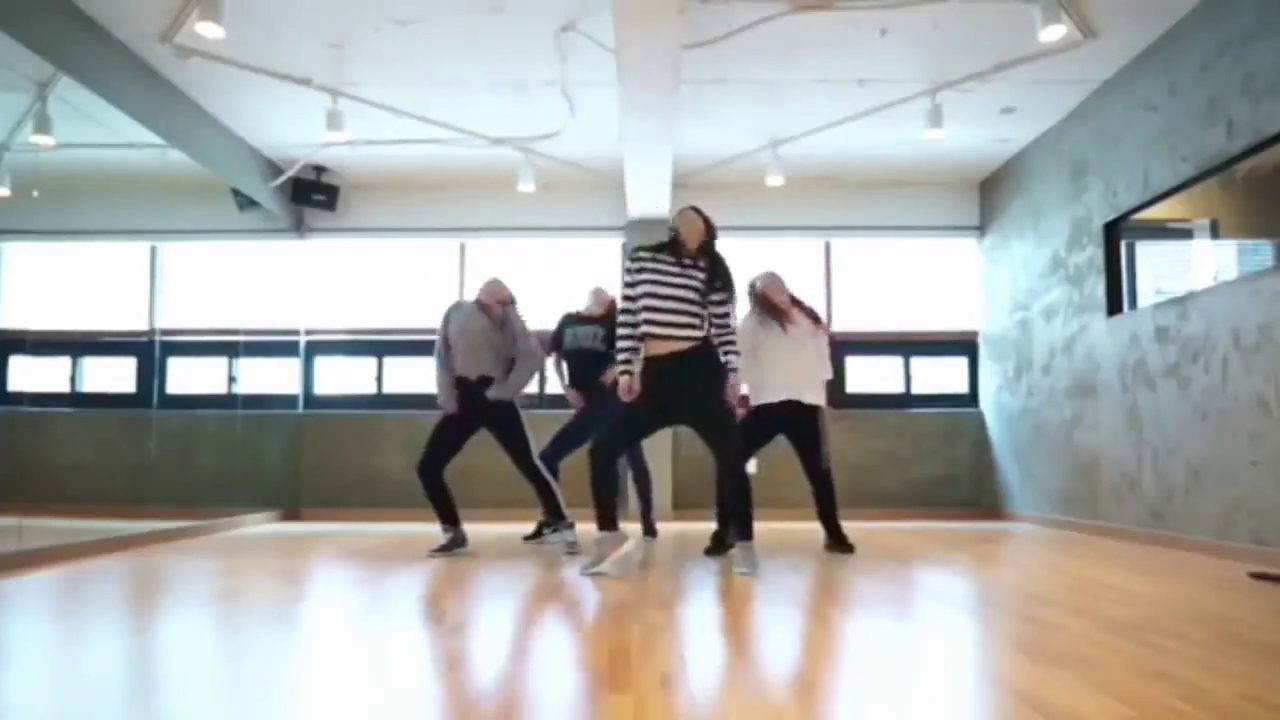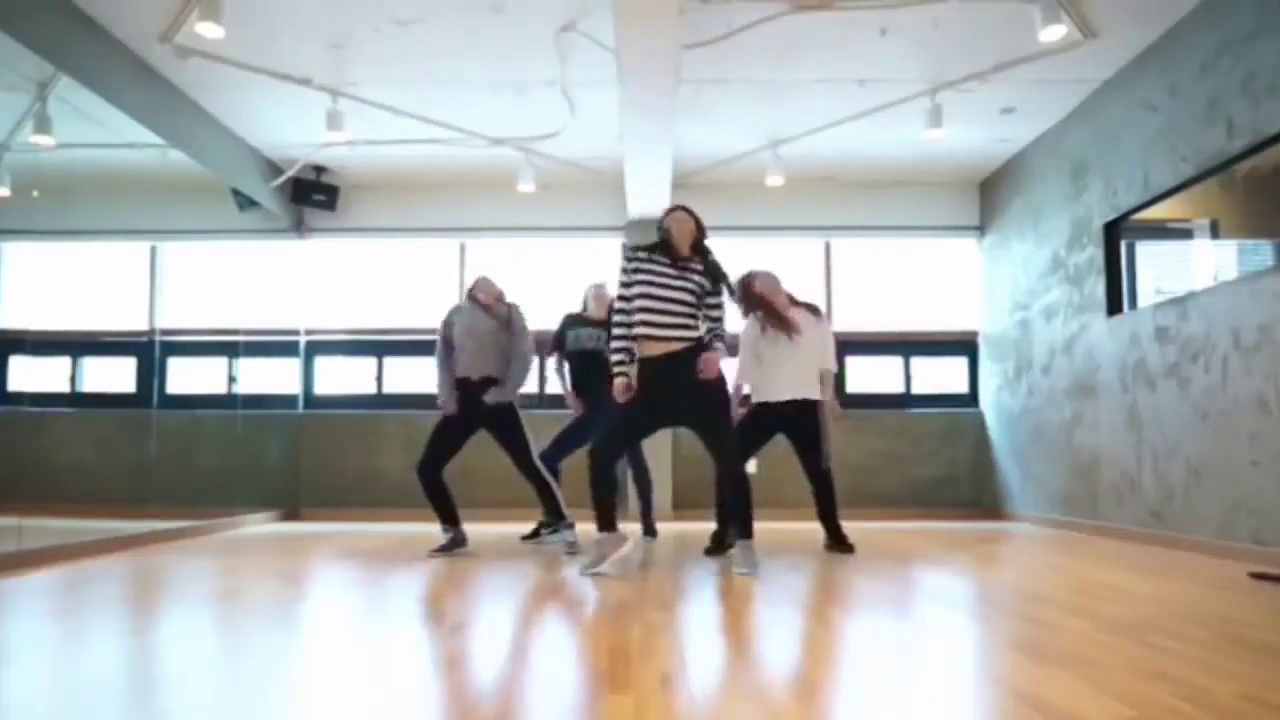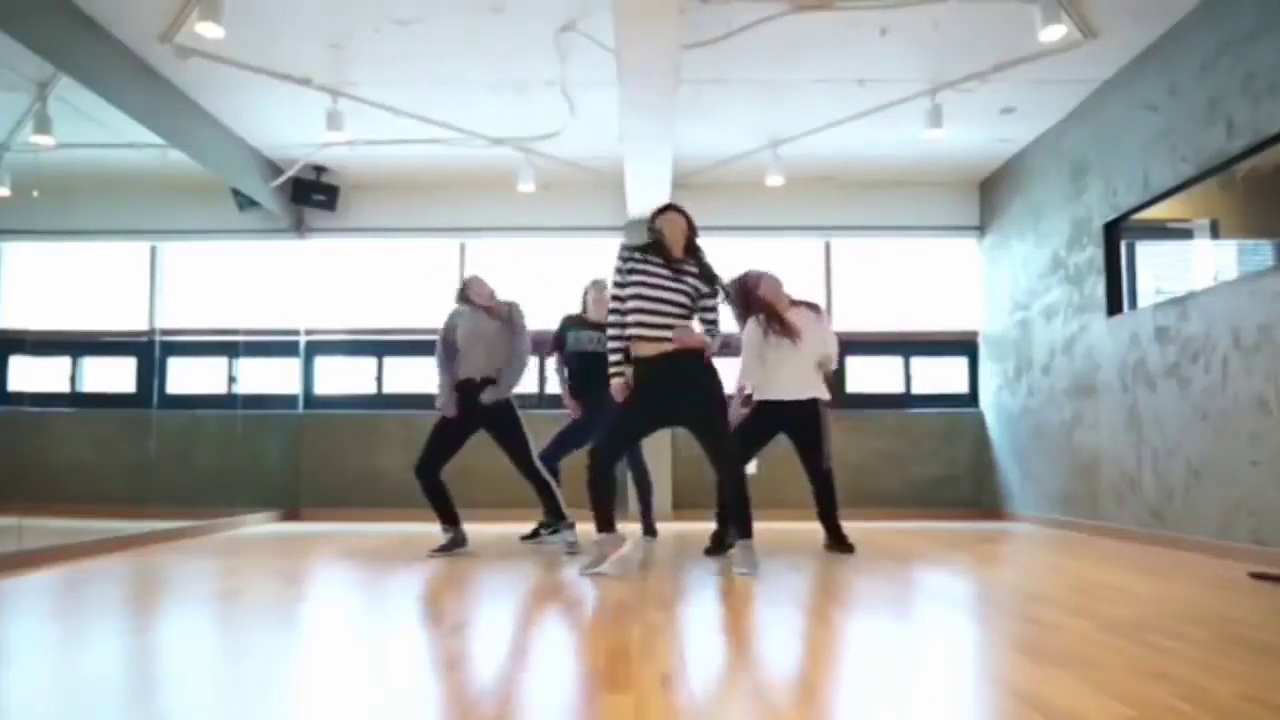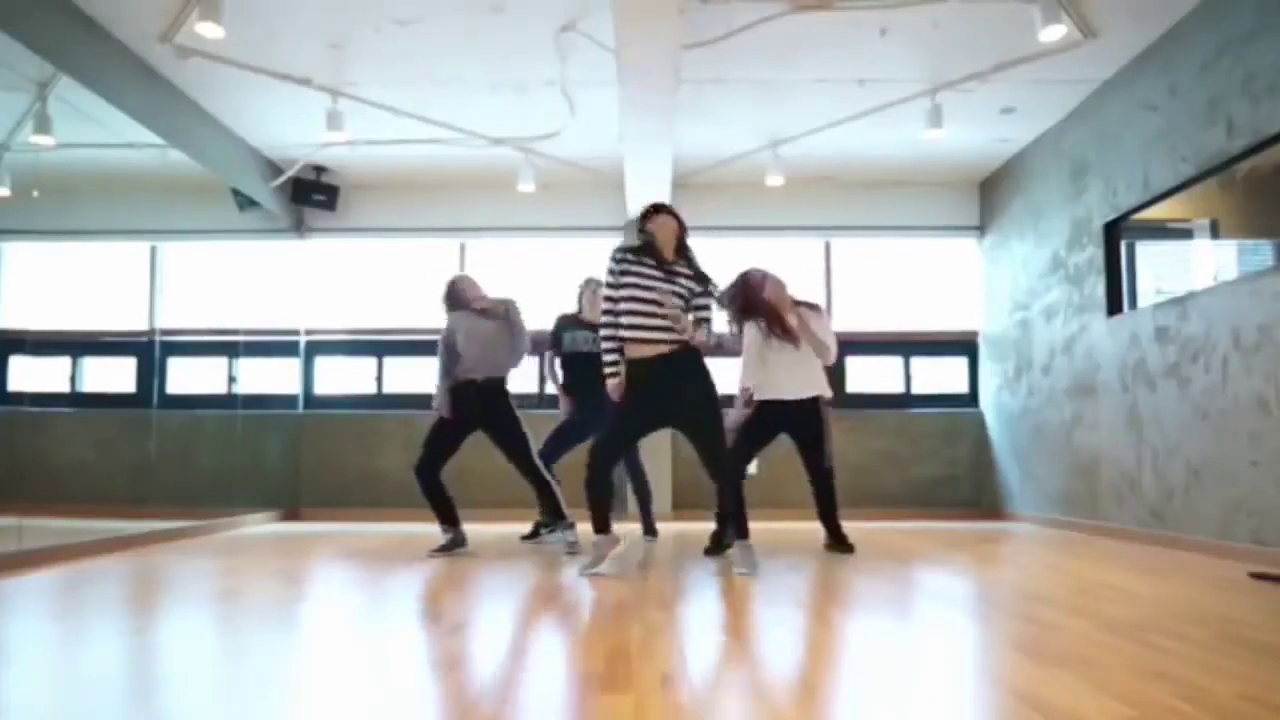
dt=0.1s
person 1, frame 1
left shoulder: (711, 270)
right shoulder: (639, 260)
left elbow: (725, 327)
right elbow: (627, 318)
left wrist: (733, 374)
right wrist: (625, 370)
left hip: (700, 370)
right hip: (655, 376)
left knee: (730, 458)
right knee: (602, 451)
left ankle: (744, 545)
right ankle: (610, 538)
person 1, frame 2
left shoulder: (706, 272)
right shoulder: (636, 259)
left elbow: (716, 328)
right elbow: (621, 318)
left wrist: (716, 354)
right wrist: (620, 371)
left hip: (695, 372)
right hip: (651, 376)
left knee: (728, 458)
right knee: (601, 453)
left ankle: (743, 544)
right ankle: (609, 540)
person 1, frame 3
left shoulder: (701, 275)
right shoulder: (630, 259)
left elbow: (712, 333)
right elbow: (615, 318)
left wrist: (701, 340)
right wrist: (616, 371)
left hip: (690, 373)
right hip: (645, 378)
left knee: (726, 459)
right knee: (600, 457)
left ankle: (743, 545)
right ankle: (608, 542)
person 1, frame 4
left shoulder: (693, 276)
right shoulder: (623, 260)
left elbow: (703, 333)
right elbow: (608, 319)
left wrist: (687, 326)
right wrist: (611, 371)
left hip: (684, 374)
right hip: (639, 379)
left knee: (718, 461)
right knee: (599, 459)
left ankle: (741, 545)
right ankle: (603, 542)
person 2, frame 1
left shoulder: (812, 320)
right shoulder: (754, 320)
left elbow: (821, 366)
right elbow: (741, 365)
left wrist: (820, 400)
left hip: (805, 407)
right hip: (767, 405)
left knee: (819, 470)
left ankle: (834, 533)
right ankle: (724, 532)
person 2, frame 2
left shoulder: (813, 316)
right shoulder: (757, 323)
left elbow: (827, 361)
right elbow: (745, 367)
left wrist: (828, 394)
right wrist: (734, 405)
left hip: (806, 405)
right hip: (767, 404)
left knee: (819, 470)
left ankle: (834, 533)
right ankle: (724, 532)
person 2, frame 3
left shoulder: (813, 314)
right shoulder: (757, 324)
left elbow: (831, 358)
right elbow: (748, 369)
left wrist: (824, 364)
right wrist: (736, 407)
left hip: (807, 405)
right hip: (769, 404)
left knee: (820, 470)
left ankle: (833, 533)
right ankle: (724, 533)
person 2, frame 4
left shoulder: (813, 314)
right shoulder: (757, 326)
left elbow: (829, 356)
right elbow: (749, 371)
left wrist: (804, 328)
right wrist: (739, 408)
left hip: (808, 404)
right hip: (770, 404)
left knee: (821, 470)
right knee: (733, 463)
left ankle: (834, 533)
right ankle: (723, 533)
person 3, frame 1
left shoulder: (507, 316)
right shoulder: (456, 312)
left elbow: (530, 356)
right elbow: (442, 357)
left wrist: (507, 391)
right wrist: (447, 396)
left hip: (494, 398)
right hip: (463, 398)
left knee: (529, 465)
right knee: (428, 467)
left ankle: (564, 528)
right ankle: (454, 533)
person 3, frame 2
left shoulder: (510, 314)
right shoulder: (458, 314)
left elbow: (523, 356)
right elbow: (444, 359)
left wrist: (505, 392)
right wrist: (447, 397)
left hip: (494, 399)
right hip: (463, 399)
left knee: (529, 465)
right knee: (427, 468)
left ankle: (564, 528)
right ankle: (454, 533)
person 3, frame 3
left shoulder: (510, 313)
right shoulder: (457, 317)
left elbow: (520, 354)
right elbow: (444, 361)
left wrist: (498, 389)
right wrist: (446, 398)
left hip: (495, 400)
right hip: (463, 399)
left knee: (529, 466)
right knee: (425, 468)
left ankle: (565, 528)
right ankle: (454, 533)
person 3, frame 4
left shoulder: (506, 310)
right shoulder: (457, 321)
left elbow: (518, 348)
right elbow: (446, 365)
right wrist: (442, 399)
left hip: (493, 397)
right hip: (461, 398)
left knee: (529, 466)
right knee: (425, 468)
left ankle: (564, 528)
right ankle: (453, 533)
person 4, frame 1
left shoulder: (614, 323)
right shoulder: (568, 322)
right elbow: (556, 360)
right wrist: (567, 390)
left hip: (615, 402)
right hip: (588, 406)
left knee: (636, 461)
right knee: (547, 458)
left ankle: (647, 521)
right ankle: (551, 521)
person 4, frame 2
right shoulder: (570, 322)
right elbow: (558, 360)
right wrist: (568, 394)
left hip: (617, 404)
right hip: (589, 407)
left knee: (636, 461)
right knee: (547, 459)
left ankle: (648, 521)
right ankle: (550, 521)
person 4, frame 3
right shoulder: (569, 324)
right elbow: (559, 363)
right wrist: (568, 397)
left hip: (616, 408)
right hip: (587, 412)
left knee: (637, 463)
right knee: (546, 460)
left ankle: (648, 522)
right ankle: (550, 522)
person 4, frame 4
right shoulder: (565, 324)
right elbow: (550, 359)
right wrist: (560, 393)
left hip: (609, 407)
right hip: (579, 410)
left knee: (632, 464)
right knee: (543, 459)
left ankle: (648, 521)
right ankle: (547, 521)
